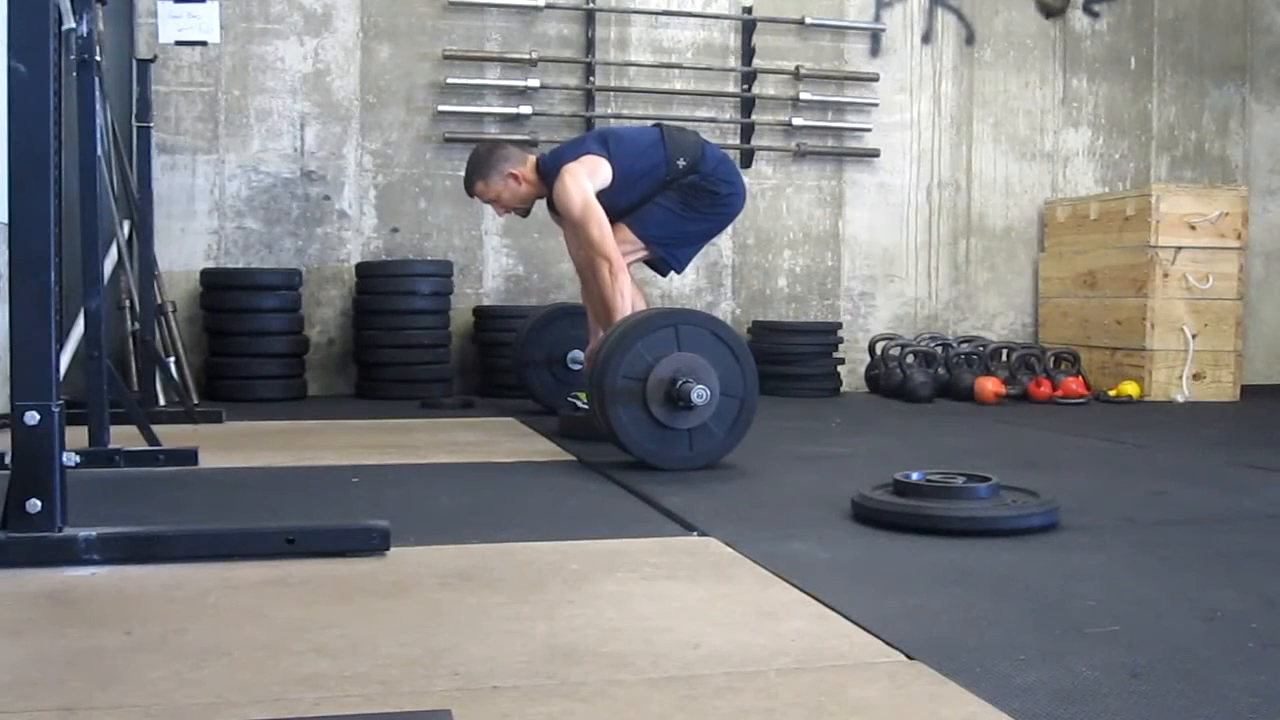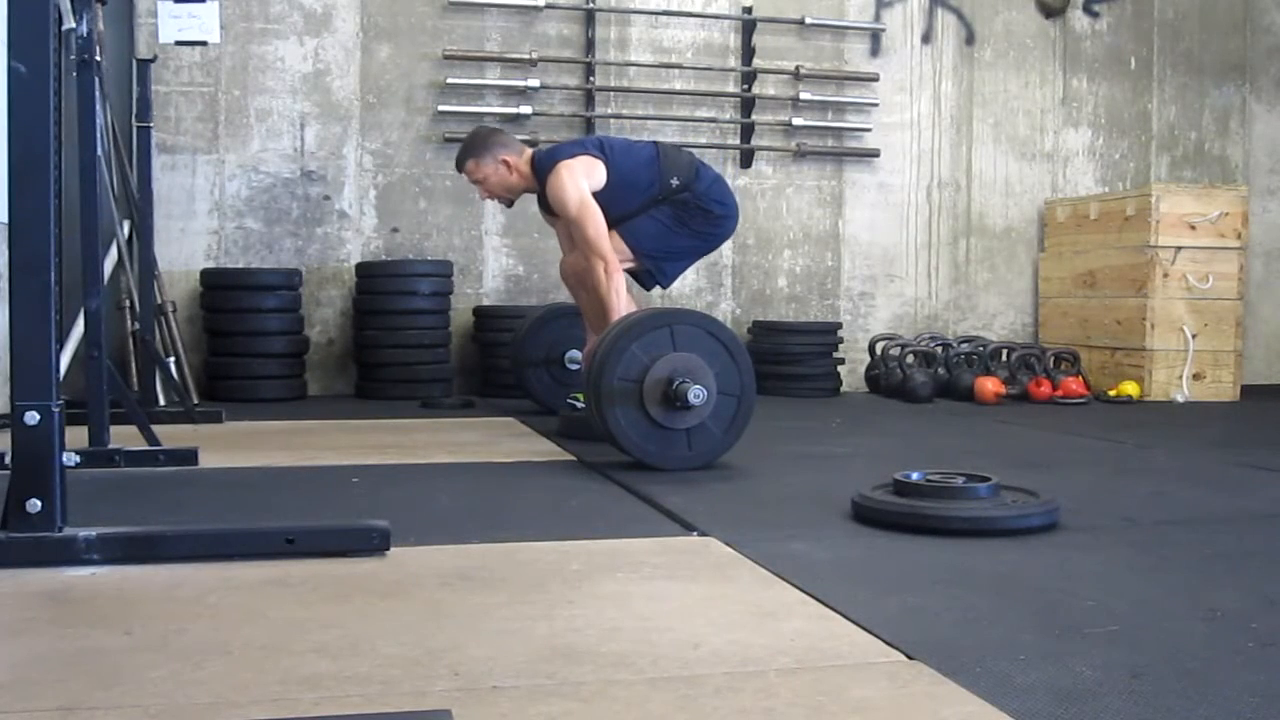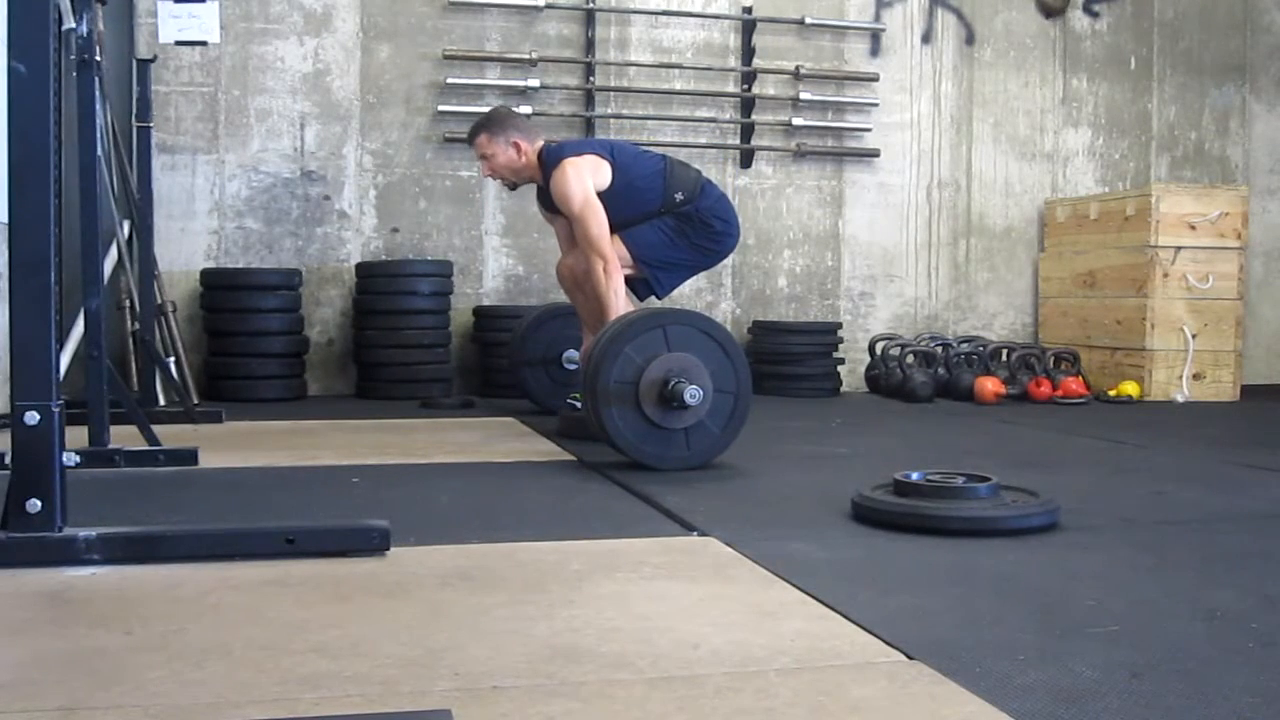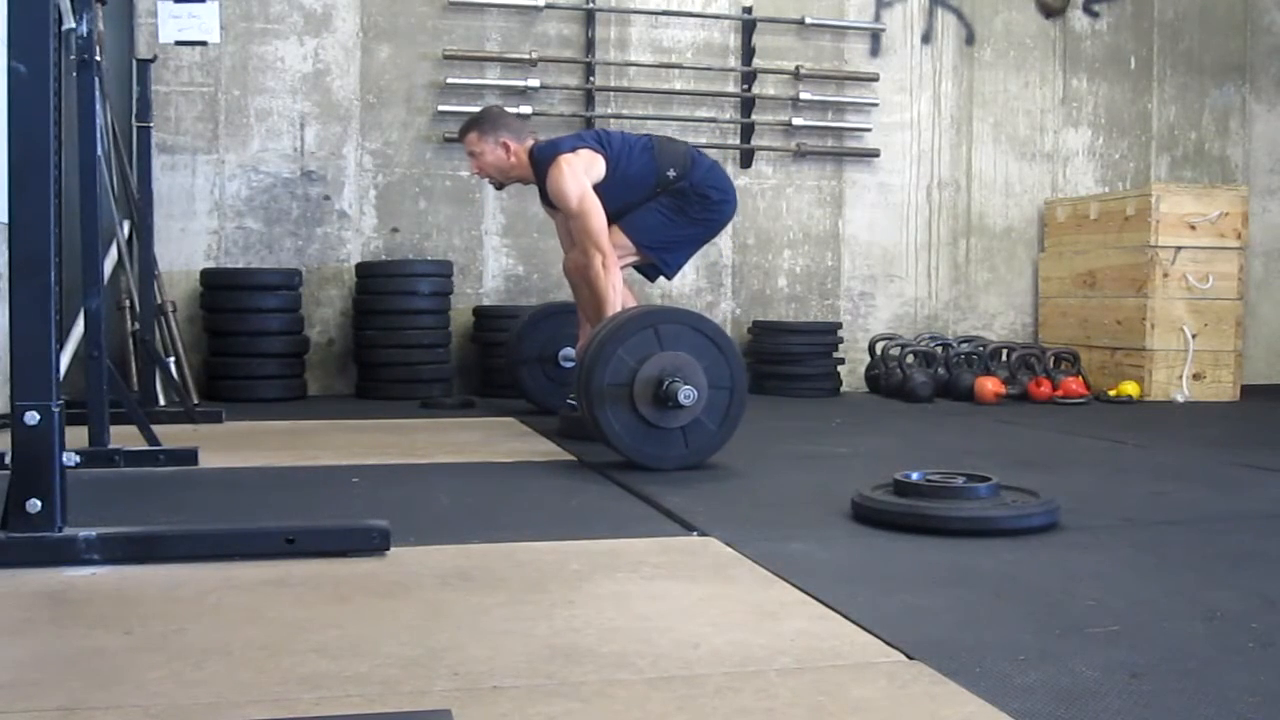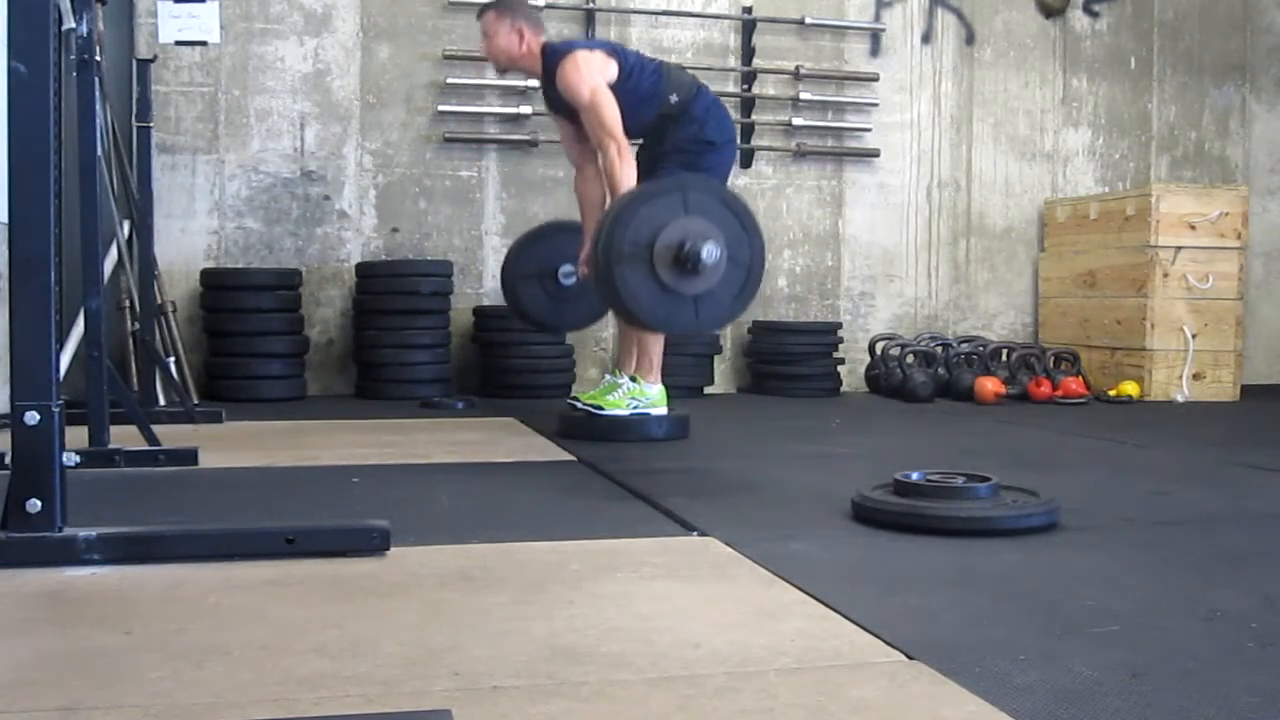
dt=1s
person 1, frame 1
left shoulder: (567, 183)
right shoulder: (559, 190)
left elbow: (611, 266)
right elbow: (587, 270)
right wrist: (596, 343)
left hip: (711, 183)
right hip: (693, 181)
left knee: (607, 266)
right knee: (596, 265)
person 1, frame 2
left shoulder: (562, 178)
right shoulder: (550, 187)
left elbow: (606, 265)
right elbow: (588, 267)
right wrist: (595, 342)
left hip: (704, 203)
right hip: (689, 201)
left knee: (595, 266)
right knee: (579, 269)
person 1, frame 3
left shoulder: (567, 174)
right shoulder: (549, 186)
left elbow: (604, 263)
right elbow: (579, 263)
right wrist: (591, 340)
left hip: (706, 220)
right hip: (692, 218)
left knee: (592, 268)
right knee: (573, 271)
person 1, frame 4
left shoulder: (562, 170)
right shoulder: (550, 178)
left elbow: (602, 259)
right elbow: (580, 257)
right wrist: (587, 337)
left hip: (702, 191)
right hip: (682, 191)
left knee: (594, 262)
right knee: (581, 265)
person 1, frame 5
left shoulder: (573, 66)
right shoulder: (554, 84)
left elbow: (616, 150)
right elbow: (587, 169)
right wrist: (591, 241)
left hip: (700, 134)
right hip: (669, 139)
left ankle: (647, 389)
right ankle: (624, 379)
